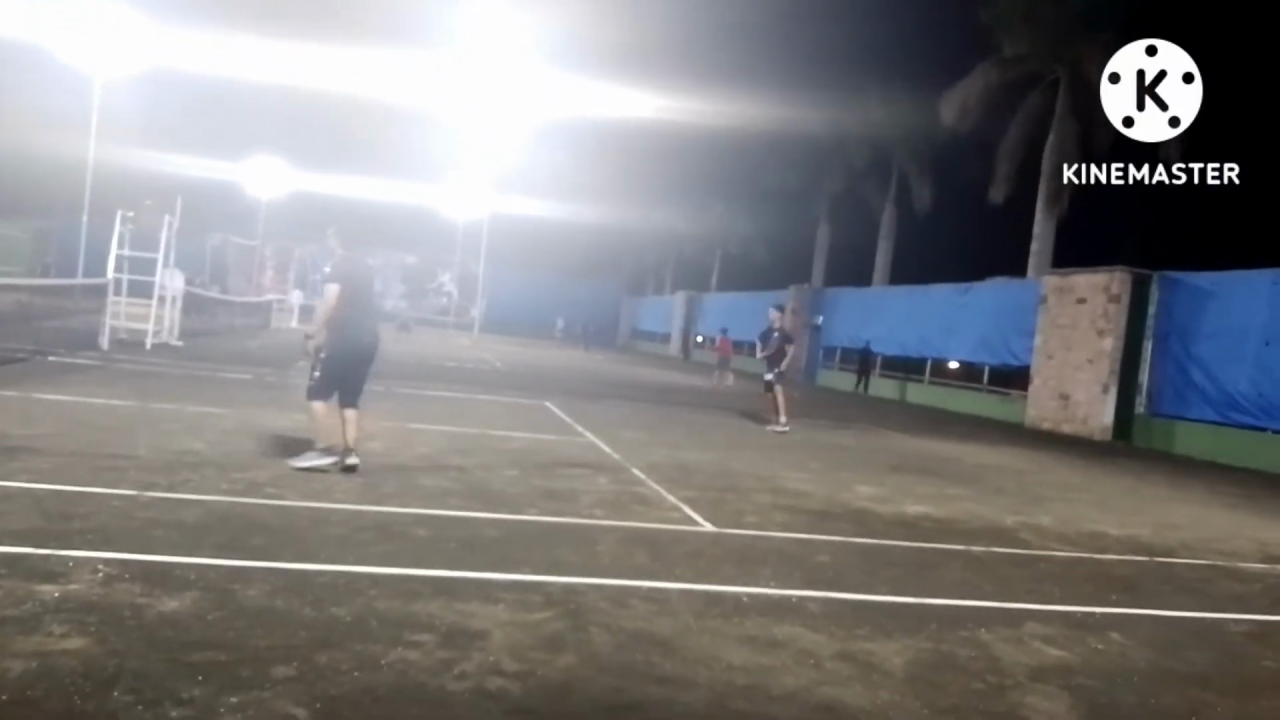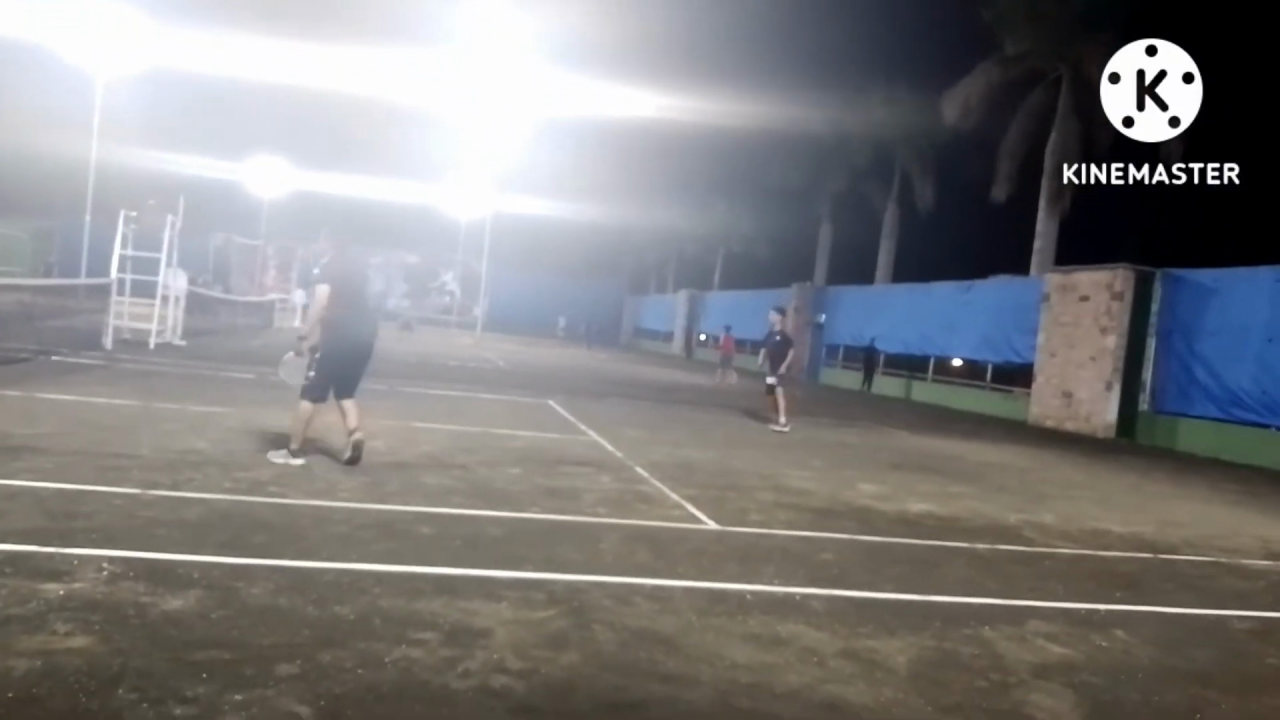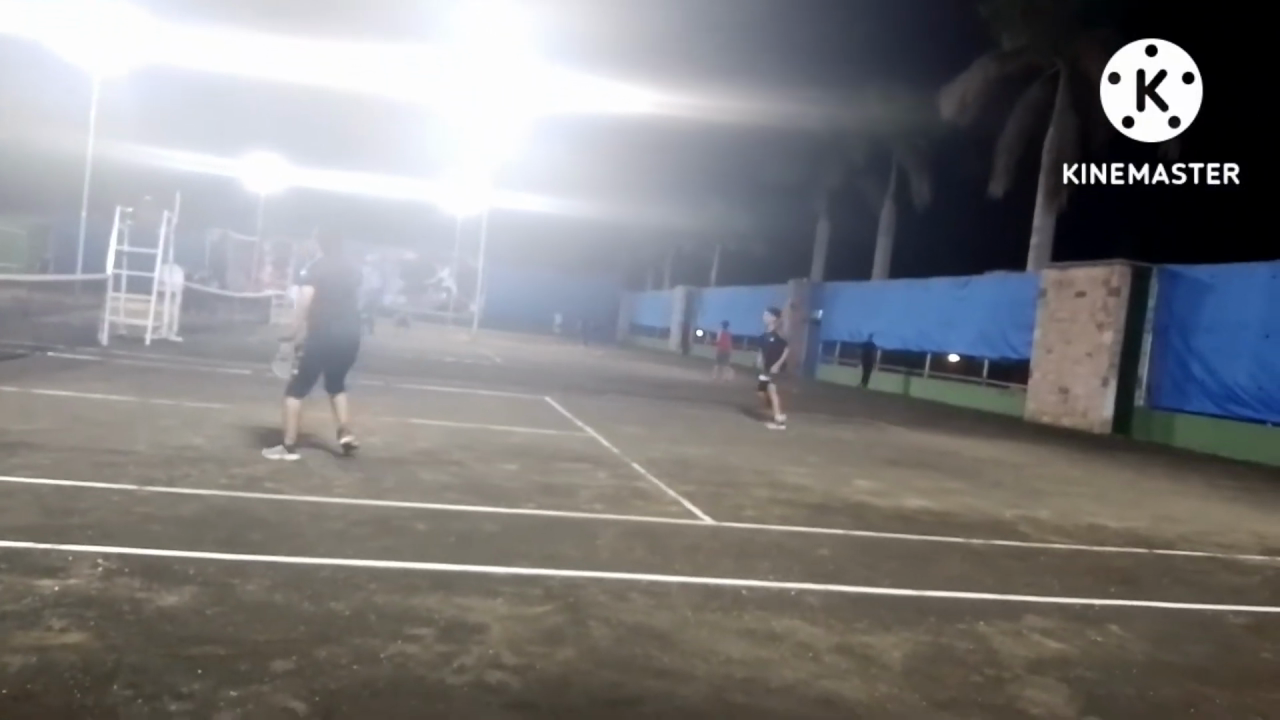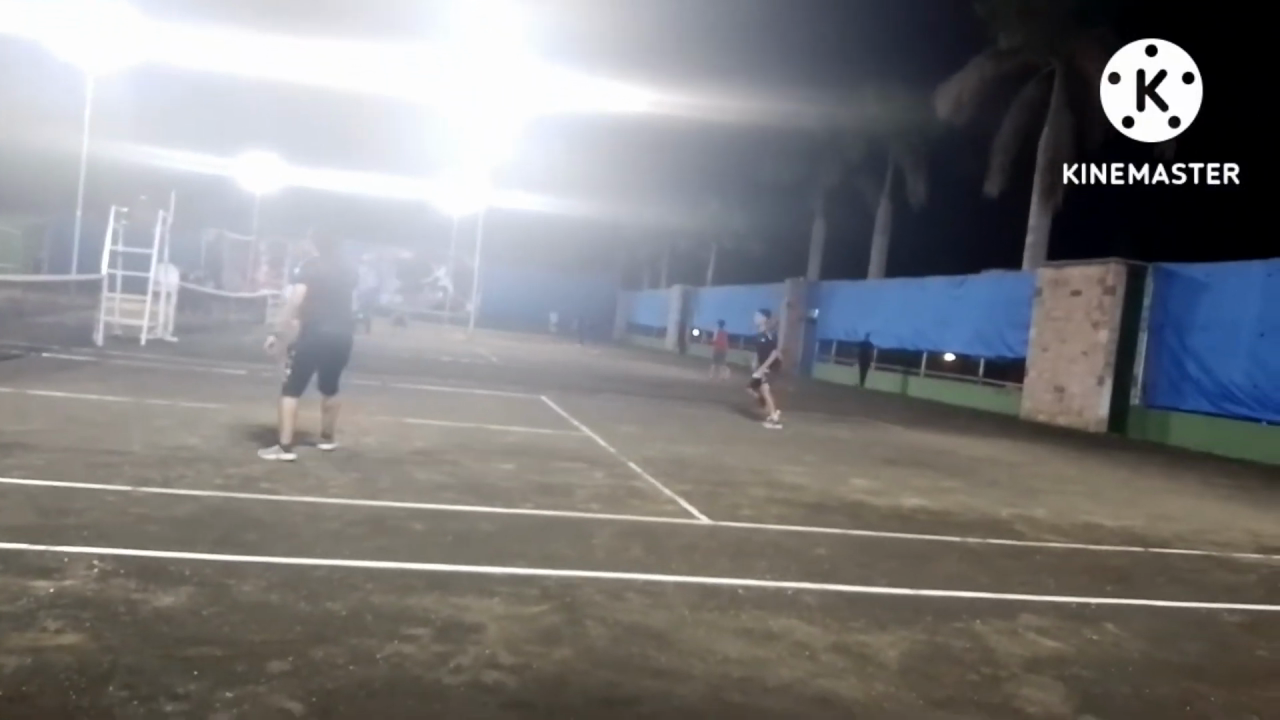
dt=0.1s
person 1, frame 1
left shoulder: (338, 266)
right shoulder: (365, 268)
left elbow: (329, 303)
left wrist: (312, 335)
left hip: (344, 339)
right hip: (368, 340)
left knee: (317, 393)
right knee: (349, 399)
left ankle: (321, 451)
right ankle: (349, 452)
person 1, frame 2
left shoulder: (328, 267)
right shoulder: (360, 267)
left elbow: (320, 303)
left wrist: (304, 337)
left hip: (339, 338)
right hip: (365, 337)
left knee: (311, 394)
right knee: (346, 393)
left ankle: (293, 451)
right ankle: (355, 435)
person 1, frame 3
left shoulder: (315, 269)
right shoulder: (353, 270)
left elbow: (304, 305)
left wrist: (292, 338)
left hip: (321, 337)
right hip: (350, 337)
left knee: (295, 390)
right knee: (337, 386)
left ankle: (288, 447)
right ankle: (345, 433)
person 1, frame 4
left shoulder: (308, 268)
right shoulder: (348, 271)
left elbow: (295, 303)
left wrist: (278, 333)
left hip: (313, 335)
right hip: (342, 337)
left knee: (291, 390)
right knee: (329, 388)
left ankle: (285, 446)
right ankle: (327, 437)
